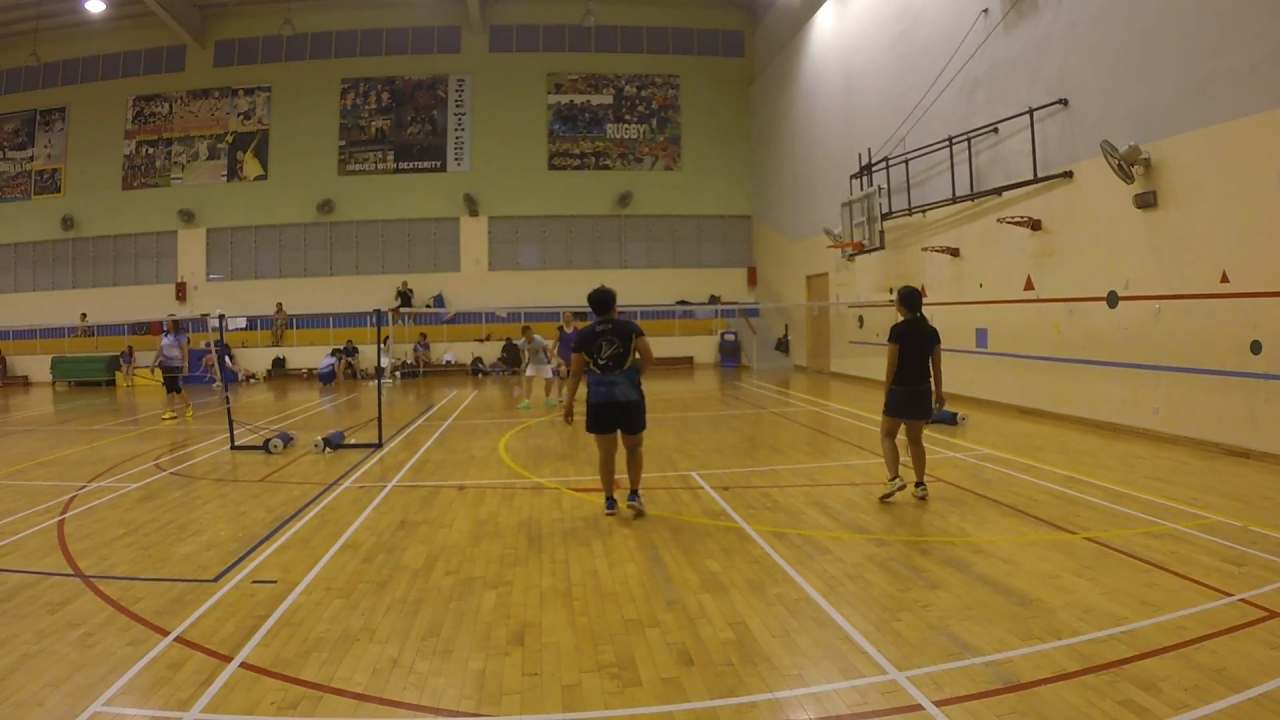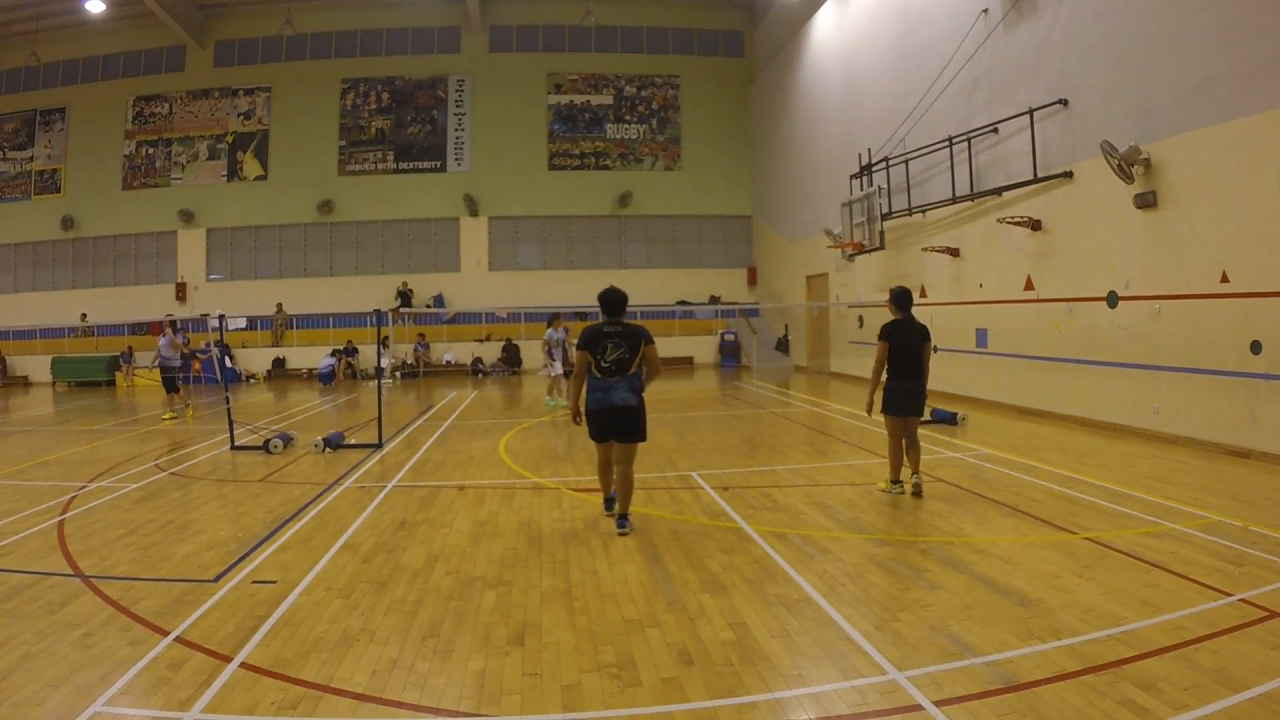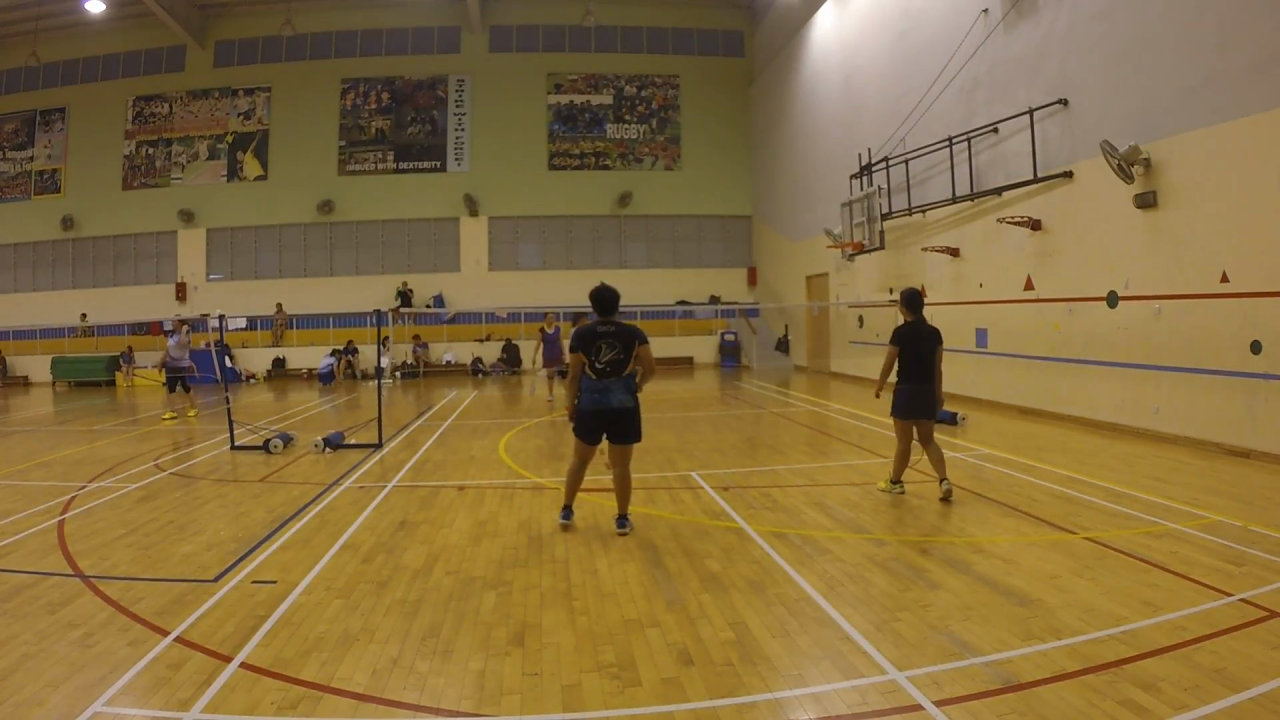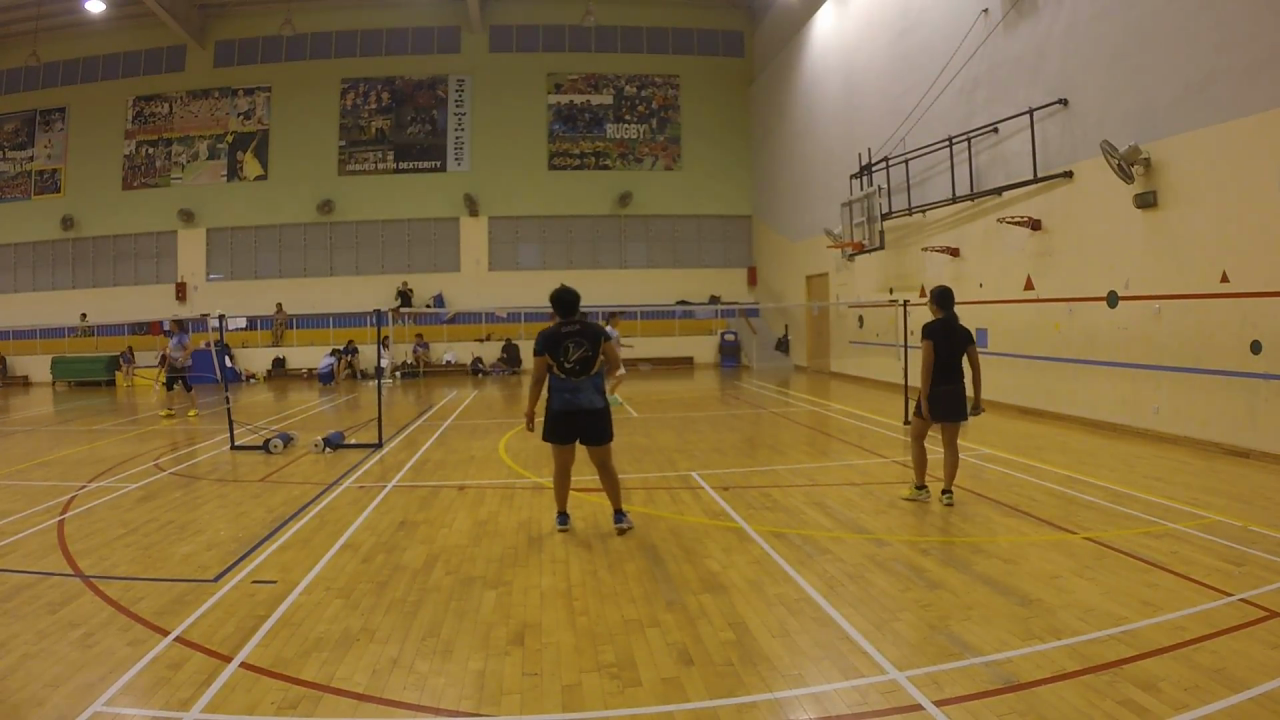
dt=0.5s
person 1, frame 1
left shoulder: (583, 335)
right shoulder: (630, 328)
left elbow: (576, 373)
right elbow: (648, 358)
left wrist: (569, 403)
left hip: (599, 400)
right hip: (630, 397)
left knee: (606, 452)
right knee: (634, 446)
left ankle: (609, 501)
right ankle: (634, 494)
person 1, frame 2
left shoulder: (588, 334)
right shoulder: (640, 333)
left elbow: (579, 373)
right elbow: (656, 368)
left wrist: (574, 403)
right wrist: (643, 383)
left hip: (597, 404)
right hip: (629, 405)
left knee: (604, 456)
right knee: (624, 463)
left ankle: (608, 501)
right ankle: (622, 518)
person 1, frame 3
left shoulder: (581, 335)
right shoulder: (633, 334)
left elbow: (574, 375)
right elbow: (650, 369)
left wrist: (571, 404)
right wrist: (640, 384)
left hip: (589, 406)
right hip: (623, 407)
left knee: (580, 459)
right knee: (621, 465)
left ankle: (566, 510)
right ankle: (622, 519)
person 1, frame 4
left shoulder: (545, 337)
right shoulder: (597, 331)
left elbow: (538, 379)
right elbow: (615, 364)
left wrist: (530, 409)
left hip: (560, 409)
right hip: (594, 407)
left knee: (562, 466)
right knee: (604, 463)
left ankle: (562, 516)
right ankle: (619, 515)
person 2, frame 1
left shoulder: (899, 330)
right shoulder: (931, 331)
left elbow: (891, 367)
right elbow: (937, 366)
left wrist: (887, 392)
right wrist: (939, 393)
left hip: (901, 391)
right hip: (923, 391)
left knee: (887, 436)
right knee: (915, 439)
left ankle: (895, 481)
right ankle: (921, 485)
person 2, frame 2
left shoulder: (889, 329)
right shoulder: (922, 330)
left elbow: (879, 365)
right elbow: (926, 364)
left wrist: (871, 395)
left hip: (896, 388)
right hip: (916, 388)
left knee: (895, 437)
right knee: (911, 435)
left ankle: (895, 482)
right ankle: (915, 475)
person 2, frame 3
left shoulder: (901, 332)
right shoulder: (934, 333)
left elbow: (888, 365)
right elbow: (938, 368)
left wrist: (879, 386)
right wrist: (938, 394)
left hip: (906, 391)
right hip: (928, 391)
left knee: (904, 441)
right knee: (928, 440)
left ankle: (895, 482)
right ankle: (944, 481)
person 2, frame 4
left shoulder: (930, 329)
right shoulder: (964, 332)
left elbow: (927, 365)
right elbow: (976, 368)
left wrist: (923, 397)
right wrist: (977, 398)
left hip: (935, 392)
right hip: (956, 392)
left knee: (917, 438)
right knee: (950, 444)
left ankle: (920, 487)
right ankle: (947, 491)
